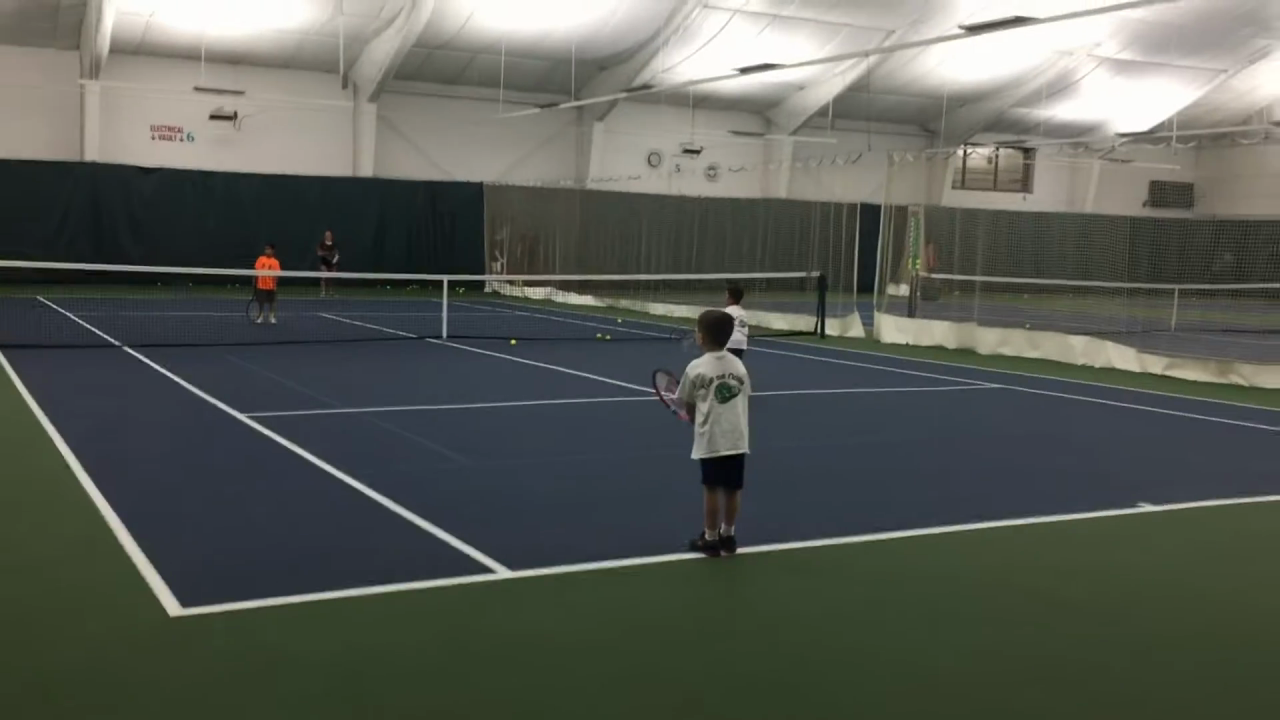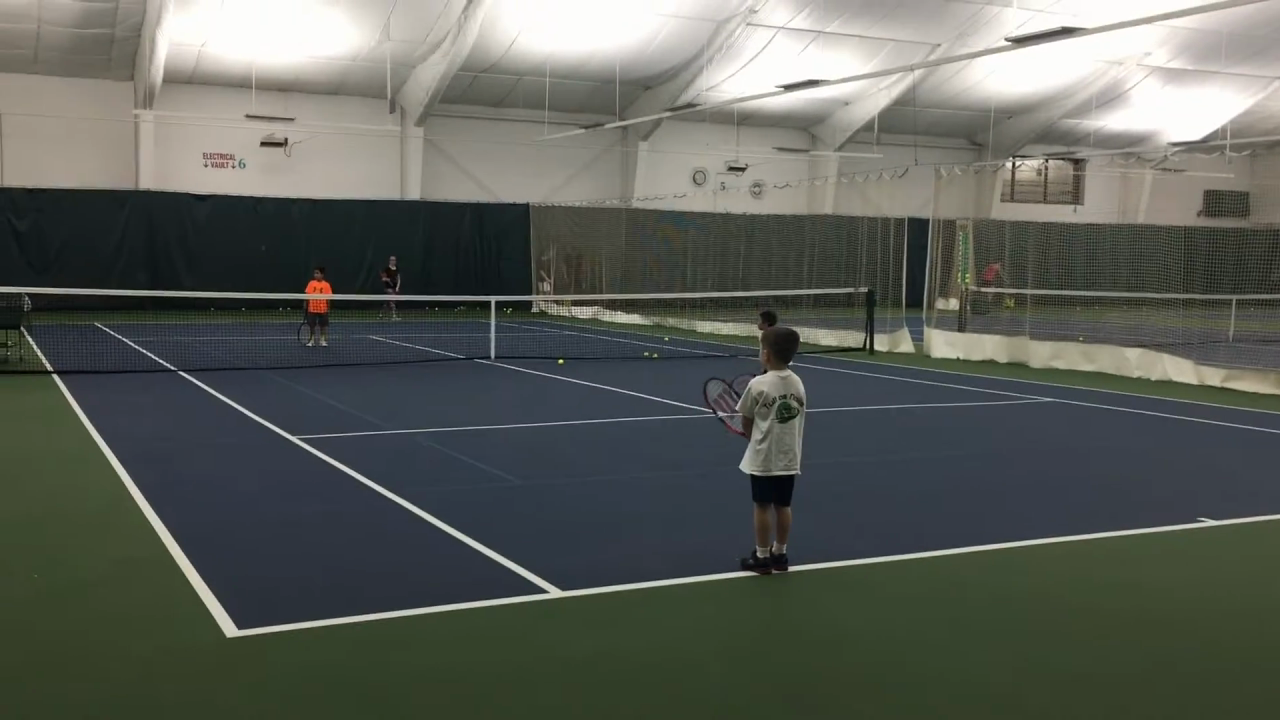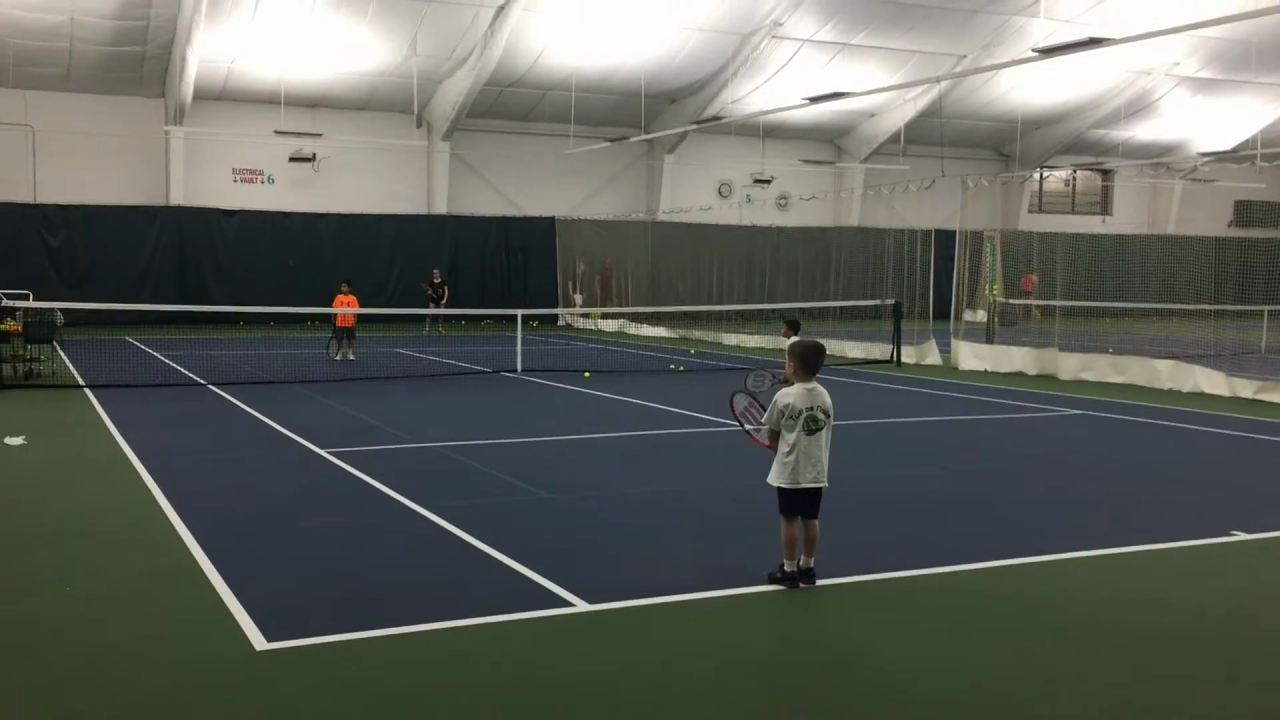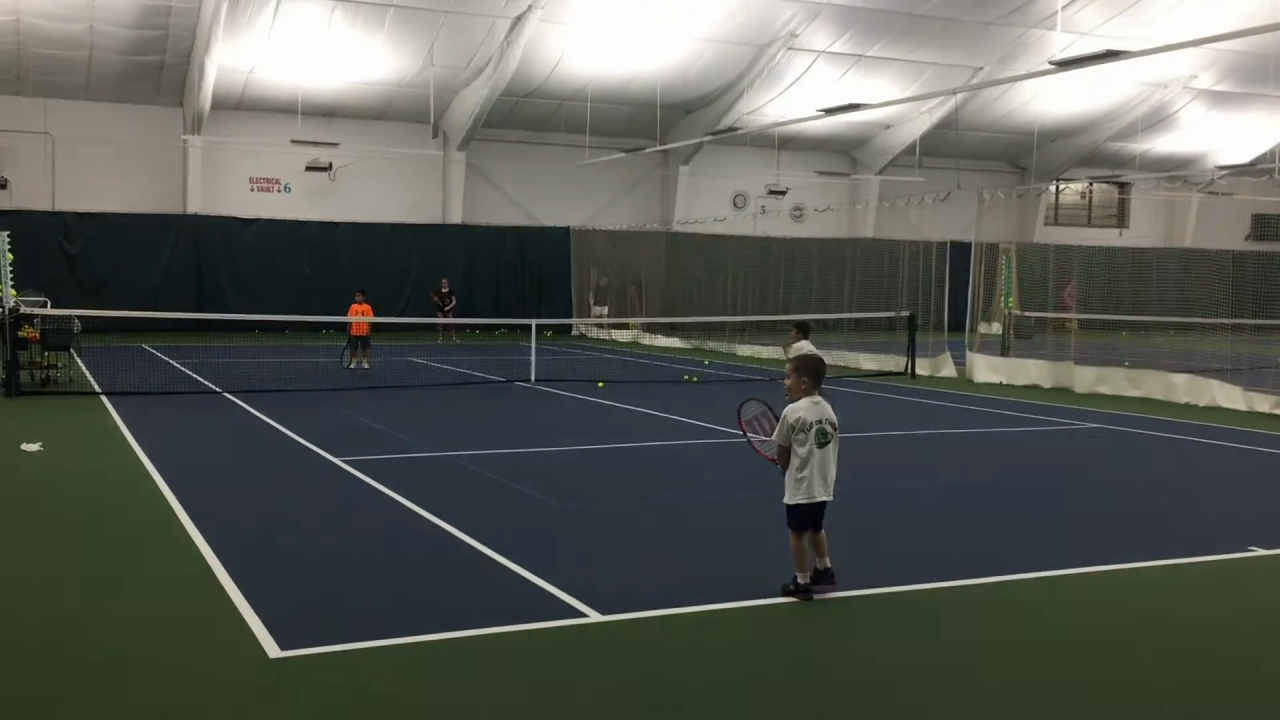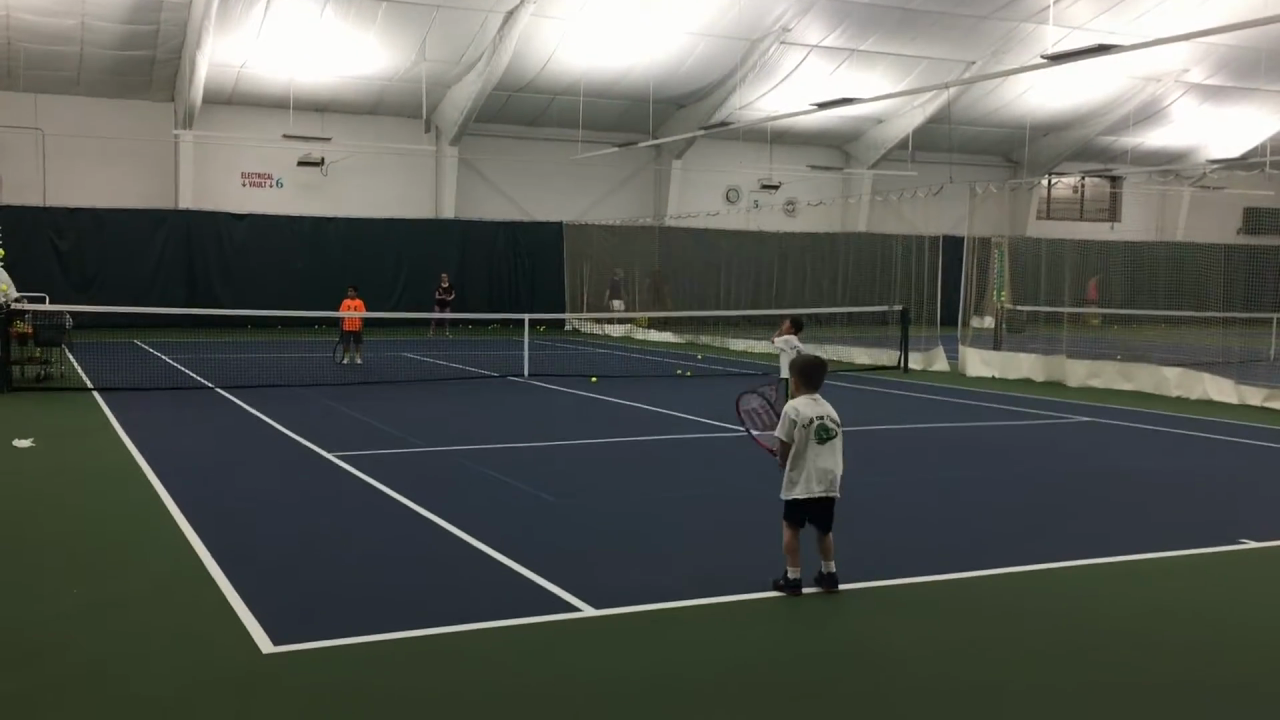
dt=1s
person 1, frame 1
left shoulder: (696, 368)
right shoulder: (738, 365)
left elbow: (689, 405)
right elbow: (744, 397)
left wrist: (698, 424)
left hip: (711, 440)
right hip: (736, 439)
left knee: (712, 489)
right knee: (732, 489)
left ankle: (711, 539)
right ankle: (728, 535)
person 1, frame 2
left shoulder: (759, 384)
right shoulder: (798, 383)
left elbow: (746, 421)
right elbow: (796, 417)
left wrist: (753, 437)
left hip: (763, 457)
right hip: (789, 457)
left knee: (762, 506)
right knee: (783, 506)
left ankle: (762, 557)
right ankle: (779, 554)
person 1, frame 3
left shoulder: (785, 396)
right shoulder: (824, 396)
left elbow: (773, 435)
right elbow: (823, 430)
left wrist: (778, 449)
right wrist: (812, 455)
left hip: (790, 470)
right hip: (816, 470)
left knee: (789, 519)
right knee: (810, 519)
left ankle: (790, 570)
right ankle: (807, 567)
person 1, frame 4
left shoulder: (793, 412)
right shoulder: (827, 409)
left elbow: (783, 452)
right elbow: (828, 446)
left wrist: (786, 470)
left hip: (802, 485)
right hip: (823, 483)
left knee: (798, 532)
right knee: (816, 527)
left ankle: (802, 583)
right ankle: (824, 569)
person 1, frame 5
left shoulder: (793, 408)
right shoulder: (830, 410)
left elbow: (784, 448)
right elbow: (834, 444)
left wrist: (783, 464)
left hip: (801, 481)
right hip: (829, 482)
left knee: (791, 526)
right knee: (824, 529)
left ankle: (793, 578)
right ankle: (829, 573)
